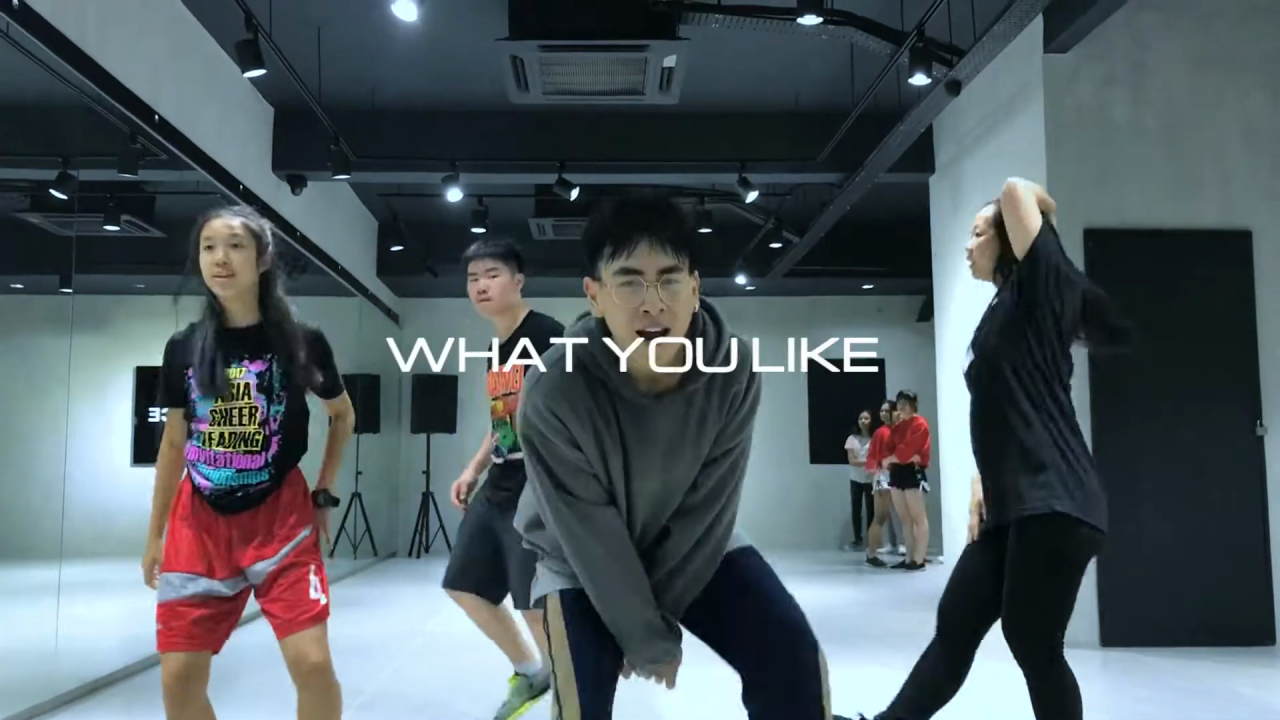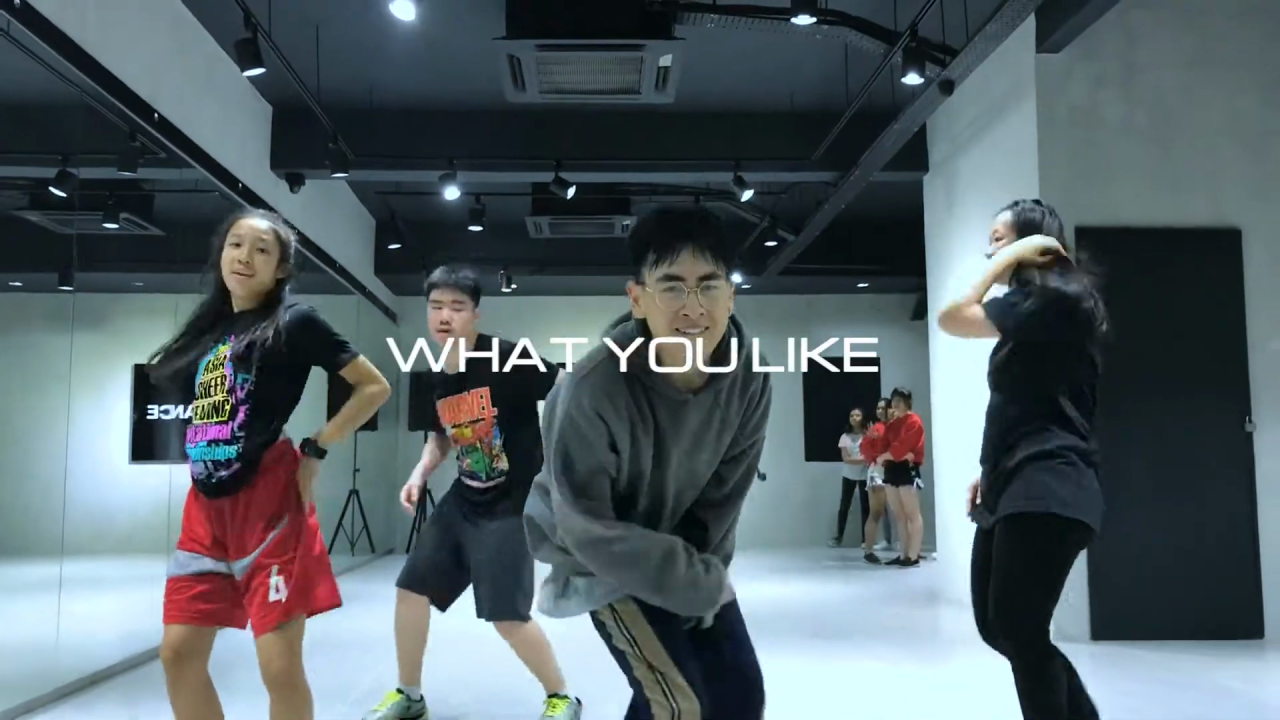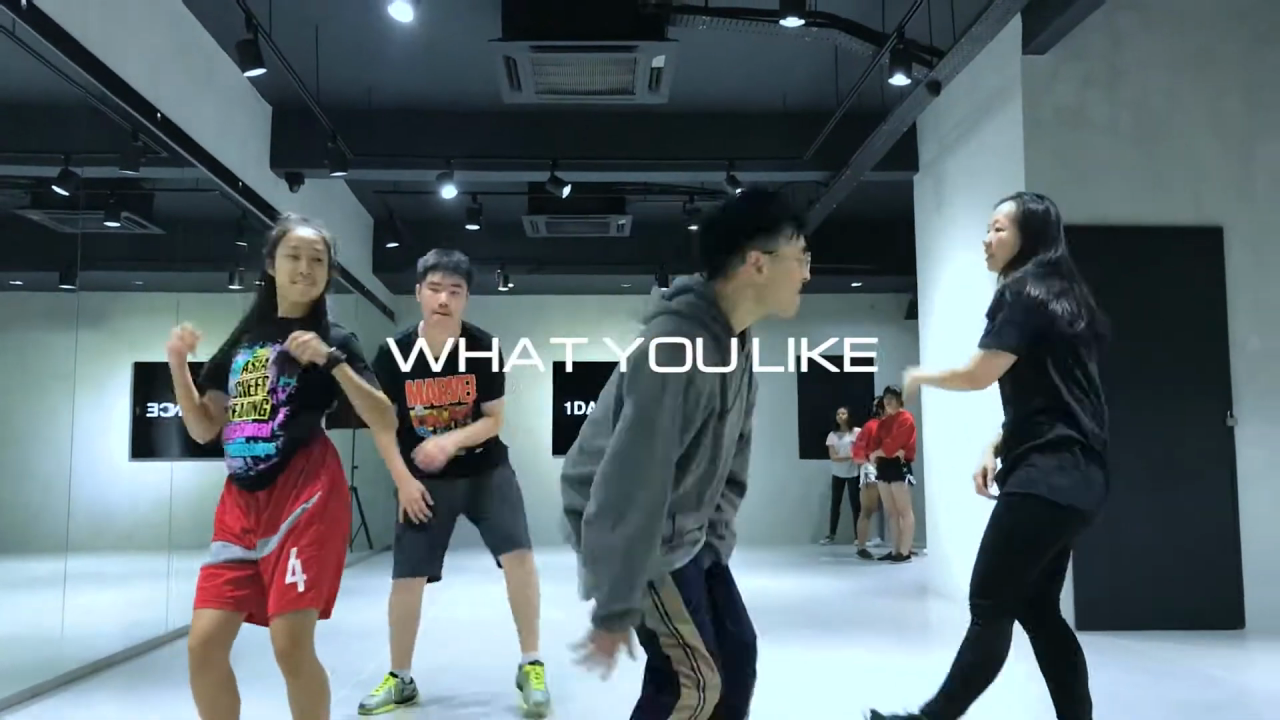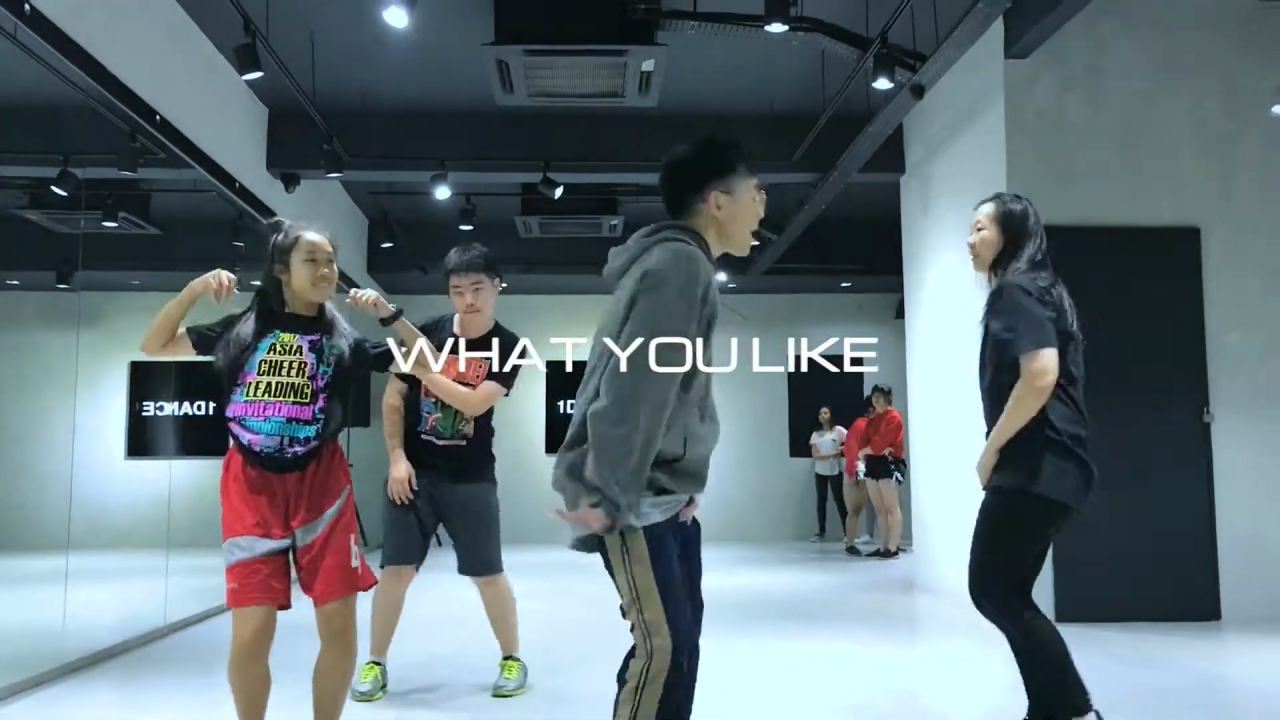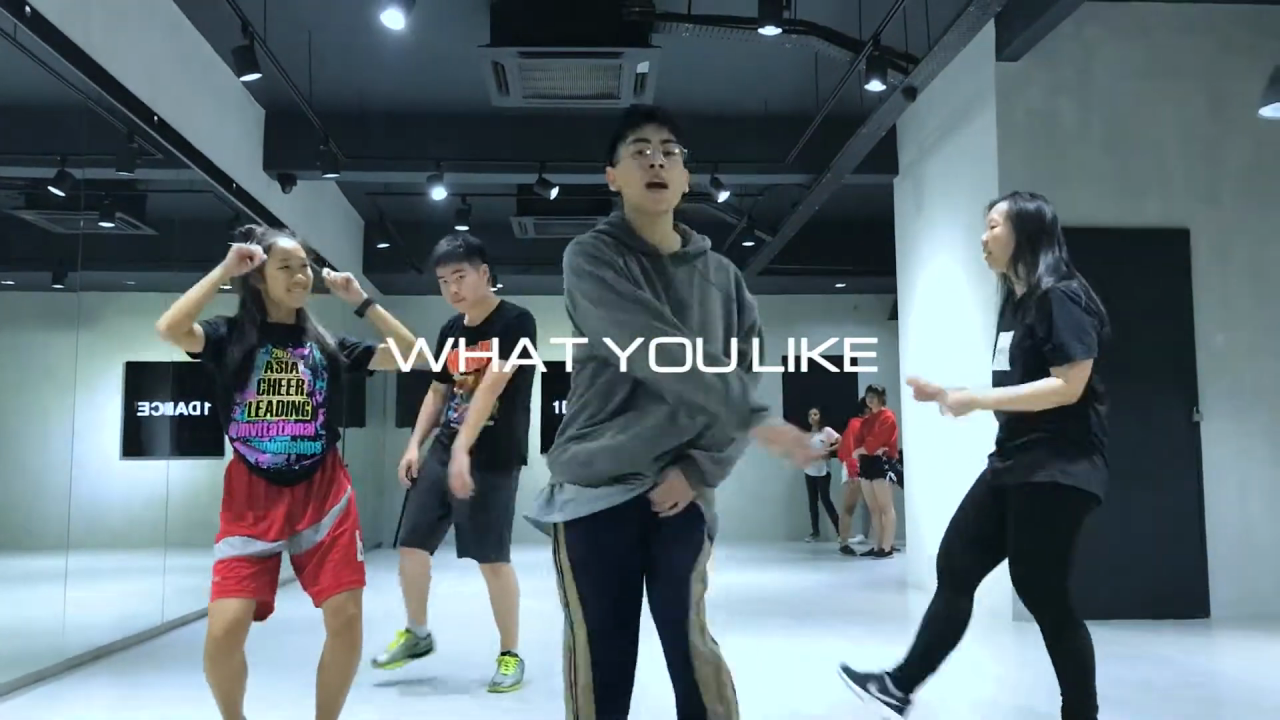
dt=0.3s
person 1, frame 1
left shoulder: (732, 375)
right shoulder: (554, 395)
left elbow: (706, 512)
right elbow: (592, 536)
left wrist: (653, 638)
right wrist: (650, 638)
left hip: (692, 545)
right hip: (584, 558)
left knee: (790, 653)
person 1, frame 2
left shoulder: (748, 381)
right shoulder: (593, 391)
left elbow: (720, 505)
right elbow: (587, 527)
left wrist: (700, 579)
right wrist: (699, 584)
left hip: (686, 548)
right hip: (599, 559)
person 1, frame 3
left shoulder: (735, 339)
right shoulder: (675, 351)
right elbow: (631, 485)
left wrist: (720, 532)
right wrist: (614, 609)
left hip: (685, 529)
right hip: (636, 533)
left knee: (735, 651)
right knee: (697, 677)
person 1, frame 4
left shoulder: (677, 266)
right shoulder: (676, 266)
right elbow: (634, 388)
left wrist: (683, 486)
right wrist: (611, 493)
left hip: (663, 491)
right hip: (632, 494)
left knee: (679, 635)
right knee: (662, 641)
person 1, frame 5
left shoulder: (718, 274)
right shoulder: (592, 255)
left elbow: (735, 373)
right elbow: (646, 349)
left wrist: (697, 465)
right wrist: (749, 419)
left hip: (683, 484)
right hip: (591, 483)
left knee: (687, 631)
right knee: (597, 648)
person 2, frame 1
left shoulder: (1034, 288)
right shoulder: (1006, 308)
left elbow: (1017, 190)
left wrist: (1038, 221)
right wrist: (984, 488)
left hip: (1053, 499)
right hip: (1012, 498)
left knee: (1030, 638)
right knee: (957, 618)
person 2, frame 2
left shoulder: (1046, 299)
right shoulder: (1033, 312)
left elbow: (953, 319)
left wrist: (1012, 255)
right wrist: (987, 474)
left hip: (1047, 493)
right hip: (1014, 491)
left knee: (1018, 631)
right knee: (1002, 627)
person 2, frame 3
left shoulder: (1023, 293)
right shoulder: (1055, 299)
left elbow: (984, 373)
left wrist: (924, 377)
right wrist: (994, 448)
left hip: (1049, 475)
right hip: (1066, 474)
left knee: (991, 599)
right knee: (1035, 606)
person 2, frame 4
left shoulder: (1018, 291)
right shoulder: (1037, 293)
left elbow: (1040, 378)
left wrist: (992, 445)
right wrist: (1000, 446)
left hip: (1034, 468)
right hip: (1041, 468)
left knee: (996, 592)
right knee: (1007, 595)
person 2, frame 5
left shoulder: (1061, 296)
right shoulder: (1014, 303)
left elbow: (1070, 385)
left wrist: (977, 399)
right wrist: (942, 394)
left hip: (1060, 465)
right hip: (1015, 461)
left knee: (1041, 590)
right knee: (955, 567)
person 3, frame 1
left shoulder: (300, 342)
right shoulder: (185, 346)
left elbow: (343, 415)
right elbow: (172, 443)
left wrist: (323, 496)
right wrist: (154, 538)
left hip: (280, 514)
right hip: (200, 518)
left knee: (313, 667)
right knee: (180, 678)
person 3, frame 2
left shoulder: (295, 323)
right shoulder: (209, 331)
left elbow: (376, 387)
left wrist: (314, 449)
right wrist: (202, 459)
left hip: (270, 496)
right hip: (208, 503)
left knee: (280, 667)
right knee: (177, 654)
person 3, frame 3
left shoulder: (333, 338)
right shoulder: (242, 339)
left elbow: (385, 420)
right elbow: (204, 429)
left wrist: (332, 360)
right wrist: (181, 367)
left hip: (306, 492)
right hip: (242, 499)
left knee: (292, 645)
right knee: (204, 645)
person 3, frame 4
left shoulder: (345, 339)
right shoulder: (244, 328)
left elbow: (431, 368)
right elbow: (152, 346)
left wrist: (388, 313)
right wrist: (194, 289)
left hip: (320, 483)
right hip: (251, 484)
left knee: (340, 632)
right knee: (250, 639)
person 3, frame 5
left shoulder: (327, 344)
right shoulder: (229, 337)
left elbow: (410, 352)
right elbow: (170, 327)
left wrist: (360, 300)
right wrist: (224, 270)
left hip: (321, 489)
right hip: (251, 493)
left knee: (346, 622)
right knee: (223, 630)
person 4, frame 1
left shoulder: (547, 335)
right shoulder: (495, 348)
right wrist: (473, 471)
right hip: (497, 490)
left knee: (533, 602)
right knee: (461, 586)
right ankle: (530, 671)
person 4, frame 2
left shoulder: (511, 357)
right shoulder: (437, 378)
right wrist: (419, 474)
left hip: (511, 506)
right hip: (461, 503)
left knee: (507, 617)
right knee: (411, 591)
person 4, frame 3
left shoulder: (486, 349)
right shoulder: (396, 351)
left elbow: (493, 422)
left wrist: (449, 441)
right wrist: (403, 481)
left hip: (486, 470)
right hip: (425, 479)
left knee: (517, 554)
right knee: (408, 577)
left ankle: (531, 664)
right ankle: (400, 678)
person 4, frame 4
left shoulder: (507, 347)
right shoulder: (425, 334)
left elbow: (476, 404)
right elbow: (393, 398)
left wrist: (424, 370)
right wrist: (397, 459)
left hip: (472, 475)
right hip: (416, 471)
left knee: (488, 573)
right knee: (397, 569)
left ankle: (512, 658)
right ankle: (376, 664)
person 4, frame 5
left shoulder: (516, 322)
right shoulder: (449, 330)
left elbow: (492, 387)
left wrist: (462, 451)
right wrist: (415, 445)
left hip: (493, 457)
right hip: (443, 452)
left knee: (493, 556)
right knee: (411, 542)
left ankle: (510, 655)
right ankle: (416, 631)
